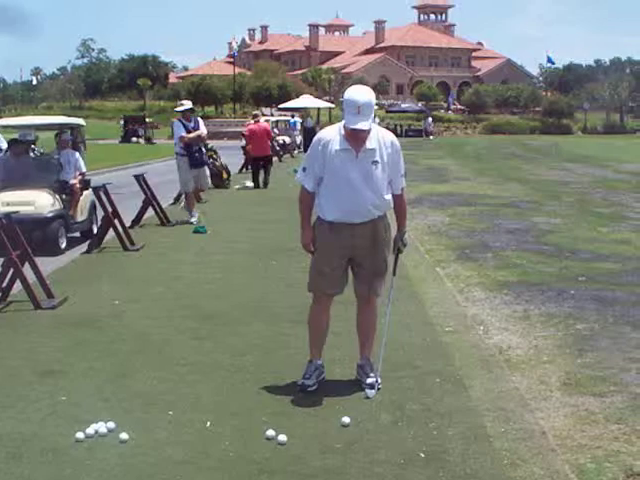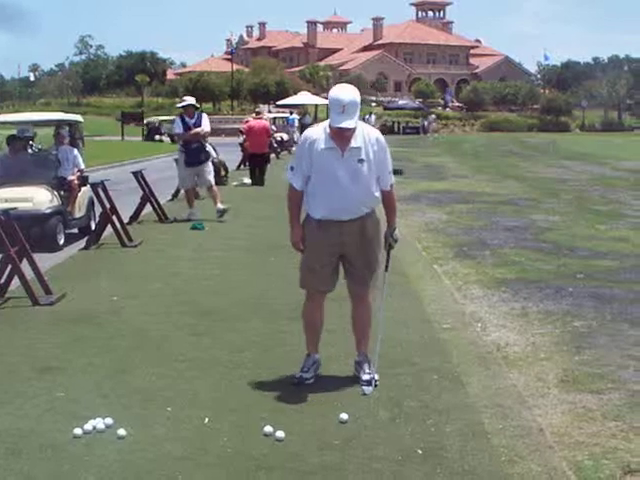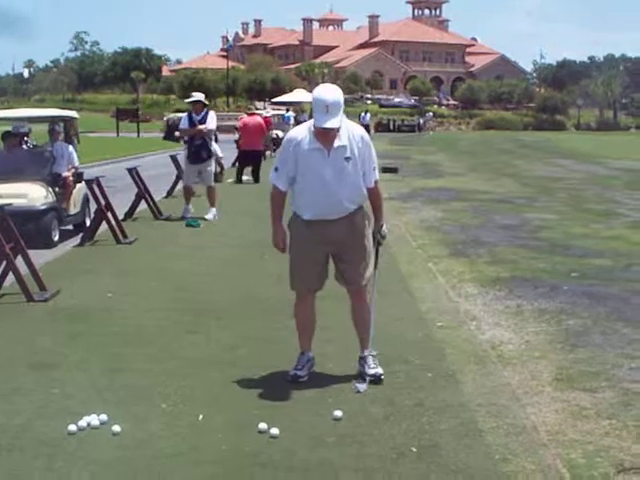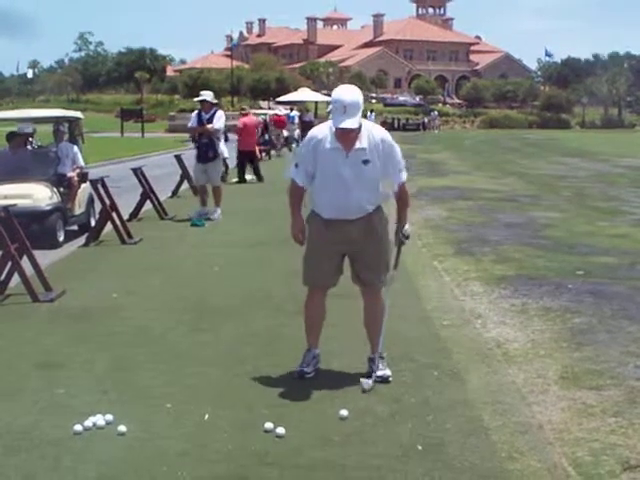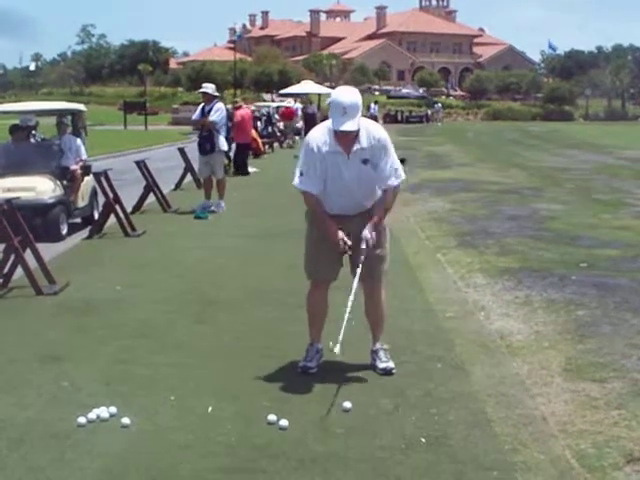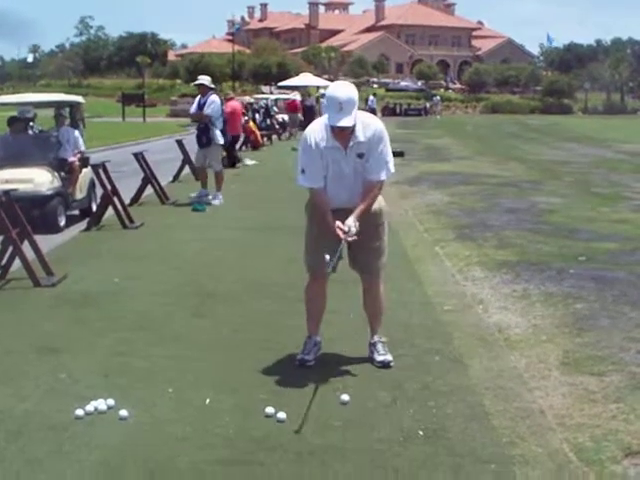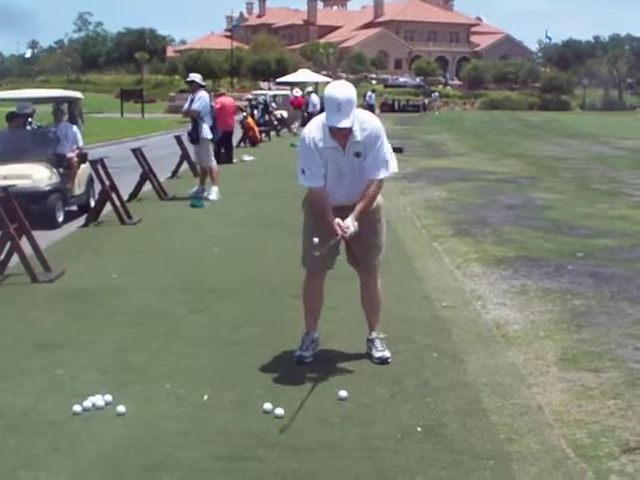
dt=0.4s
person 1, frame 1
left shoulder: (388, 142)
right shoulder: (324, 140)
left elbow: (398, 191)
right elbow: (308, 188)
left wrist: (401, 229)
right wrist: (305, 227)
left hip: (372, 230)
right hip: (330, 230)
left knee: (368, 298)
right knee: (321, 298)
left ankle: (365, 362)
right ankle: (315, 363)
person 1, frame 2
left shoulder: (374, 140)
right shoulder: (310, 139)
left elbow: (386, 188)
right elbow: (296, 186)
left wrist: (391, 225)
right wrist: (295, 226)
left hip: (362, 227)
right hip: (319, 227)
left knee: (361, 295)
right knee: (314, 295)
left ankle: (362, 358)
right ankle: (311, 357)
person 1, frame 3
left shoulder: (358, 137)
right shoulder: (295, 140)
left elbow: (371, 184)
right elbow: (280, 186)
left wrist: (379, 221)
right wrist: (276, 226)
left hip: (351, 223)
right hip: (308, 226)
left knee: (358, 290)
right knee: (305, 293)
left ankle: (366, 354)
right ankle: (305, 355)
person 1, frame 4
left shoulder: (381, 139)
right shoulder: (315, 138)
left elbow: (399, 185)
right elbow: (298, 182)
left wrist: (402, 222)
right wrist: (295, 218)
left hip: (368, 224)
right hip: (324, 224)
left knee: (372, 291)
right knee: (316, 290)
left ankle: (376, 356)
right ankle: (311, 352)
person 1, frame 5
left shoulder: (377, 136)
right shoulder: (315, 140)
left elbow: (390, 187)
right elbow: (310, 192)
left wrist: (373, 225)
right wrist: (331, 229)
left hip: (367, 216)
right hip: (327, 219)
left knee: (373, 284)
right knee: (319, 283)
left ankle: (378, 347)
right ankle: (314, 346)
person 1, frame 6
left shoulder: (374, 129)
right shoulder: (312, 136)
left elbow: (376, 182)
right elbow: (315, 189)
left wrist: (355, 217)
right wrist: (331, 223)
left hip: (366, 209)
right hip: (325, 210)
left knee: (372, 277)
right knee: (317, 276)
left ankle: (376, 340)
right ankle: (312, 339)
person 1, frame 7
left shoulder: (371, 127)
right shoulder: (311, 135)
left elbow: (376, 179)
right elbow: (315, 187)
left wrist: (355, 216)
right wrist: (332, 221)
left hip: (364, 205)
right hip: (323, 207)
left knee: (369, 272)
right knee: (314, 272)
left ankle: (374, 336)
right ankle: (310, 335)
person 2, frame 1
left shoulder: (198, 120)
right shoulder: (177, 123)
left elbow: (203, 138)
right elbow: (184, 139)
left wrist: (191, 136)
right wrist: (197, 133)
left hip: (199, 156)
right hip: (185, 159)
left knee: (203, 186)
right knee: (189, 189)
left ankle: (189, 205)
right ankle: (193, 214)
person 2, frame 2
left shoulder: (202, 117)
right shoulder: (179, 120)
left elbow: (205, 134)
right elbow: (180, 137)
left wrist: (188, 134)
right wrist: (196, 131)
left hip: (202, 155)
right hip: (186, 157)
left knee: (210, 183)
right knee: (188, 186)
left ankle: (219, 206)
right ankle: (192, 211)
person 2, frame 3
left shoulder: (210, 114)
right shoulder: (187, 116)
left elbow: (208, 132)
right elbow: (183, 133)
left wrist: (192, 130)
right wrist: (199, 128)
left hip: (206, 153)
right hip: (191, 153)
left knee: (210, 183)
right knee: (187, 183)
left ankle: (213, 210)
right ankle: (187, 207)
person 2, frame 4
left shoulder: (219, 113)
right shoulder: (197, 114)
left elbow: (214, 131)
right elbow: (191, 130)
left wrist: (200, 129)
right wrist: (206, 127)
left hip: (214, 153)
right hip: (200, 153)
left knee: (216, 183)
right knee: (200, 183)
left ankle: (217, 210)
right ankle: (203, 209)
person 2, frame 5
left shoulder: (219, 106)
right shoulder: (202, 106)
left elbow: (210, 124)
right elbow: (194, 122)
left wrist: (201, 121)
right wrist: (205, 120)
left hip: (216, 145)
right hip: (204, 145)
left knee: (219, 175)
right knee: (205, 175)
left ankle: (220, 202)
right ankle: (207, 202)
person 2, frame 6
left shoulder: (213, 99)
right shoulder: (199, 98)
left elbow: (206, 118)
right elbow: (192, 115)
left wrist: (197, 115)
right wrist: (201, 114)
left hip: (213, 138)
right hip: (203, 137)
left knee: (217, 167)
right knee: (200, 165)
left ankle: (218, 195)
right ankle: (204, 191)
person 2, frame 7
left shoulder: (202, 95)
right shoulder: (192, 96)
left elbow: (193, 113)
right elbow: (185, 113)
left wrist: (188, 111)
right wrist: (189, 111)
left hip: (205, 133)
right hip: (197, 133)
left knee: (210, 161)
right knee: (201, 163)
left ankle: (214, 189)
right ankle: (201, 187)
